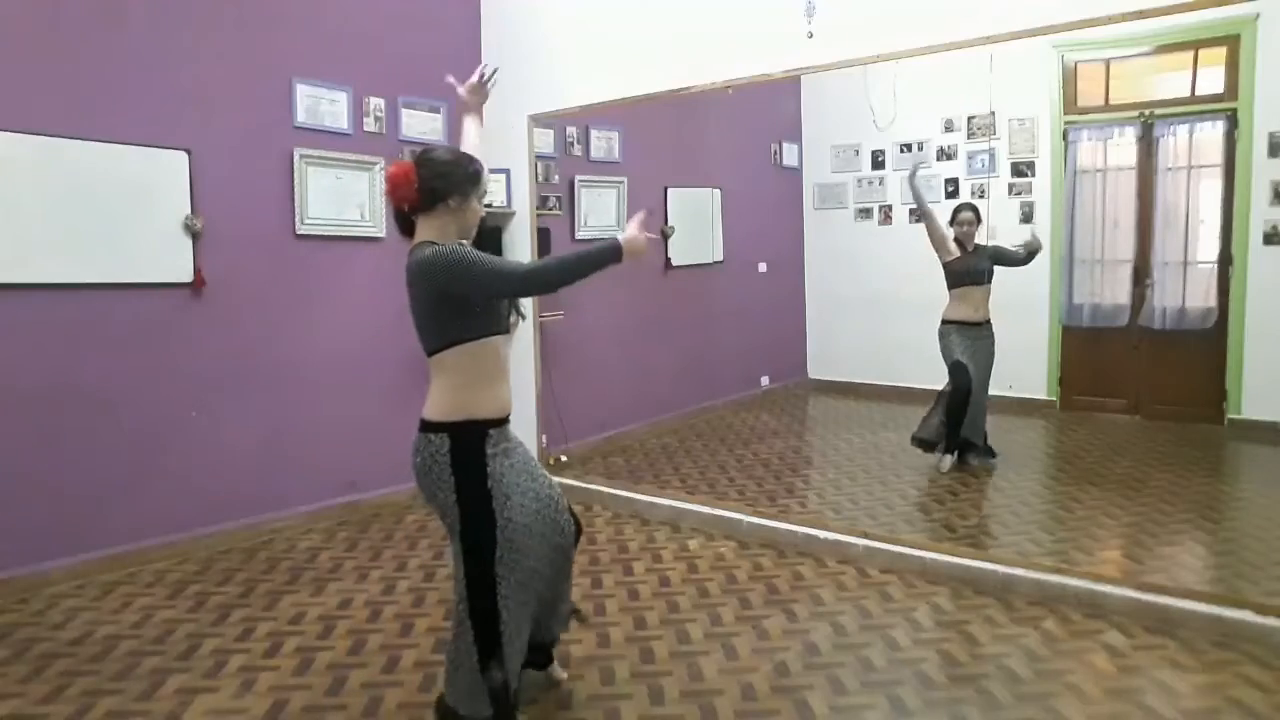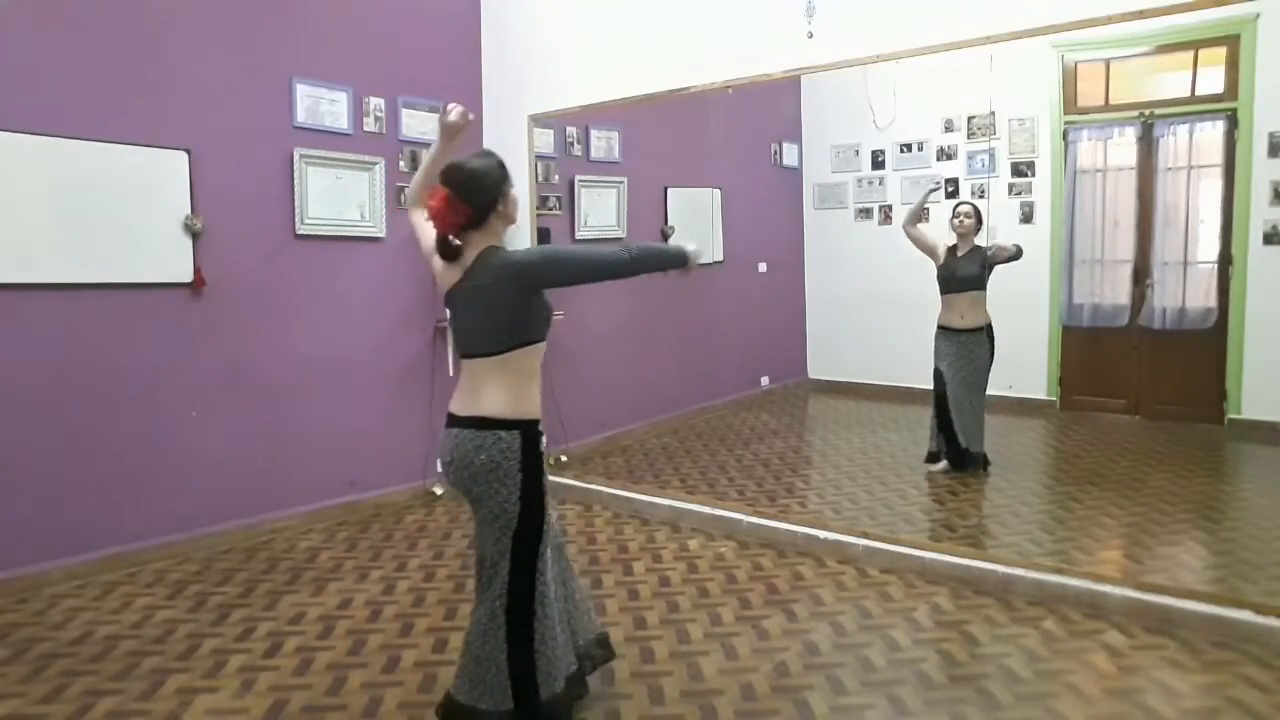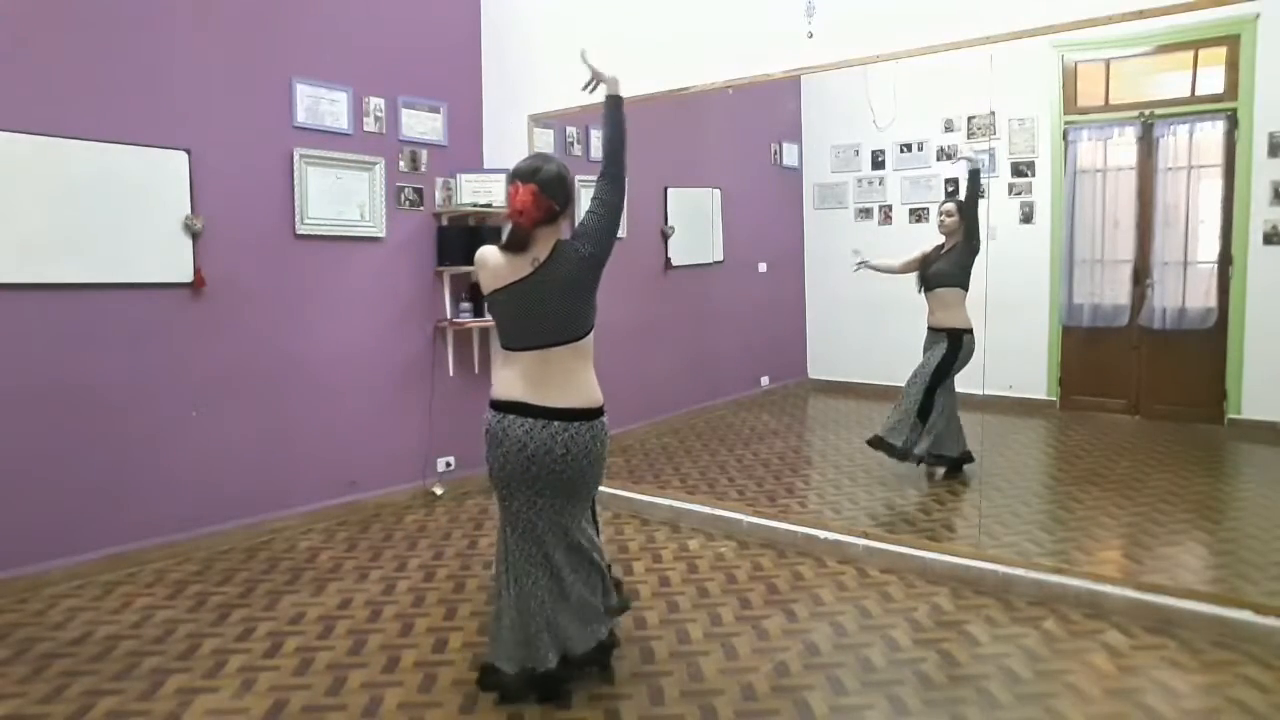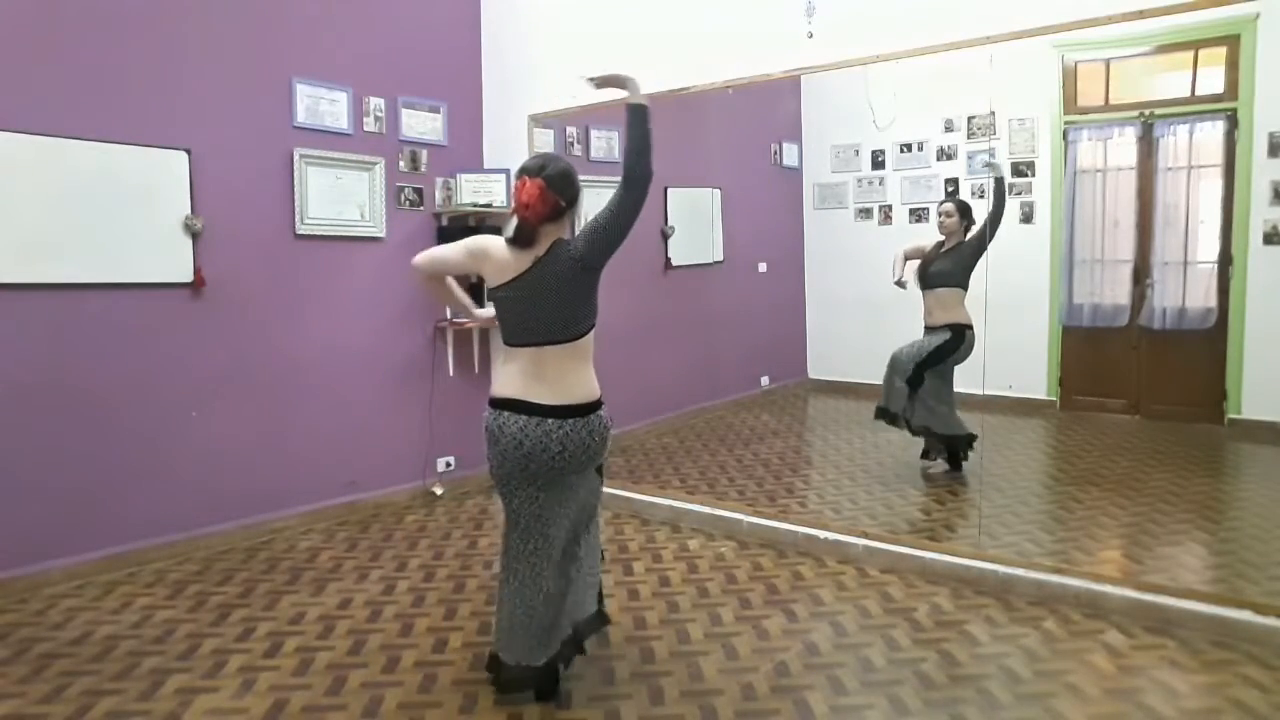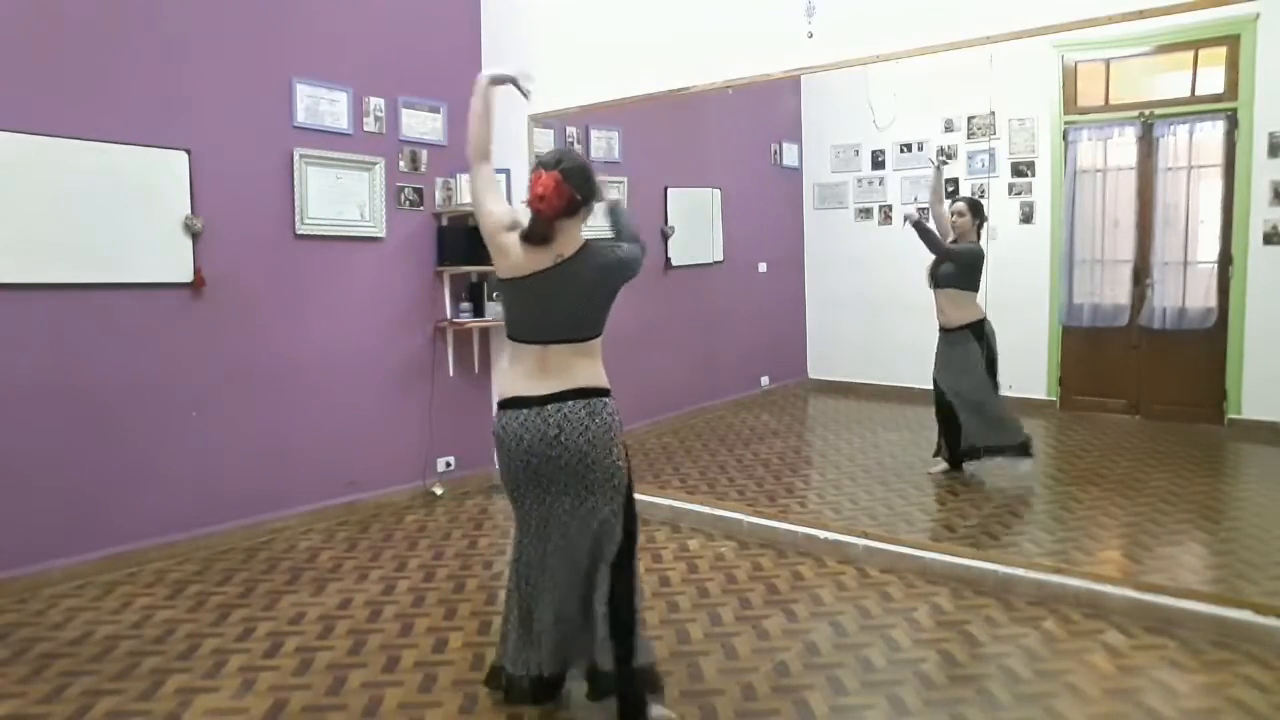
dt=1s
person 1, frame 1
left shoulder: (447, 255)
right shoulder: (435, 264)
left elbow: (463, 170)
right elbow: (534, 278)
left wrist: (471, 111)
right wrist: (620, 246)
left hip: (489, 436)
right hip: (459, 445)
left knee: (550, 528)
right knee: (487, 570)
left ankle: (527, 649)
person 1, frame 2
left shoulder: (445, 262)
right shoulder: (517, 268)
left elbow: (418, 209)
right elbow: (617, 261)
left wrist: (444, 145)
right wrist: (680, 256)
left hip: (463, 433)
right hip: (502, 441)
left knee: (529, 549)
right knee: (511, 570)
person 1, frame 3
left shoulder: (487, 263)
right shoulder: (583, 257)
right elbow: (616, 170)
right wrist: (610, 97)
left hip: (509, 426)
right hip: (576, 428)
left knee: (523, 539)
right knee: (570, 532)
left ankle: (528, 665)
right ankle: (577, 649)
person 1, frame 4
left shoulder: (489, 254)
right shoulder: (581, 258)
left elbow: (424, 266)
right elbow: (636, 187)
left wrist: (470, 310)
right wrist: (635, 103)
left hip: (510, 427)
right hip: (577, 428)
left knee: (527, 542)
right knee: (570, 512)
left ankle: (534, 666)
right ankle: (574, 616)
person 1, frame 5
left shoulder: (505, 247)
right shoulder: (608, 264)
left elbow: (476, 161)
right elbow: (635, 246)
left wrist: (485, 89)
right wrist: (610, 204)
left hip: (517, 425)
right hip: (586, 421)
left knee: (537, 550)
right knee: (607, 551)
person 2, frame 1
left shoulder: (989, 252)
right shoulder: (947, 248)
left elbow: (1021, 260)
right elbow: (925, 212)
left wrist: (1033, 247)
right wrist: (913, 178)
left hip: (984, 331)
right hip: (954, 330)
left knee: (977, 390)
right knee: (962, 384)
left ankle: (969, 447)
right ankle: (947, 444)
person 2, frame 2
left shoulder: (985, 254)
right shoulder: (941, 253)
left elbow: (1014, 253)
right elbow: (909, 228)
left wrist: (1010, 252)
right wrist: (926, 195)
left hip: (979, 336)
right hip: (947, 335)
left knee: (972, 394)
right knee: (946, 392)
left ankle: (970, 454)
right ankle: (950, 453)
person 2, frame 3
left shoulder: (967, 249)
right shoulder: (932, 253)
left elbow: (972, 205)
right elbow: (899, 267)
left wrist: (974, 170)
right wrist: (873, 264)
left hip: (956, 337)
right hip: (934, 335)
left knee: (921, 387)
right knee: (939, 393)
left ankle: (915, 449)
right ankle: (950, 456)
person 2, frame 4
left shoulder: (970, 250)
right shoulder: (933, 250)
left elbow: (995, 215)
right elbow: (903, 254)
left wrist: (998, 178)
right wrist: (897, 274)
left hip: (957, 334)
right hip: (934, 334)
left knee: (904, 360)
right knee: (938, 396)
left ankle: (912, 417)
right ankle: (952, 460)
person 2, frame 5
left shoulder: (972, 253)
right shoulder: (950, 242)
left elbow: (937, 248)
right elbow: (935, 204)
left wrist: (915, 221)
right wrist: (938, 173)
left hip: (972, 333)
right hip: (948, 336)
left knee: (983, 395)
right knee: (946, 397)
left ankle: (1020, 449)
right ankle: (953, 457)
